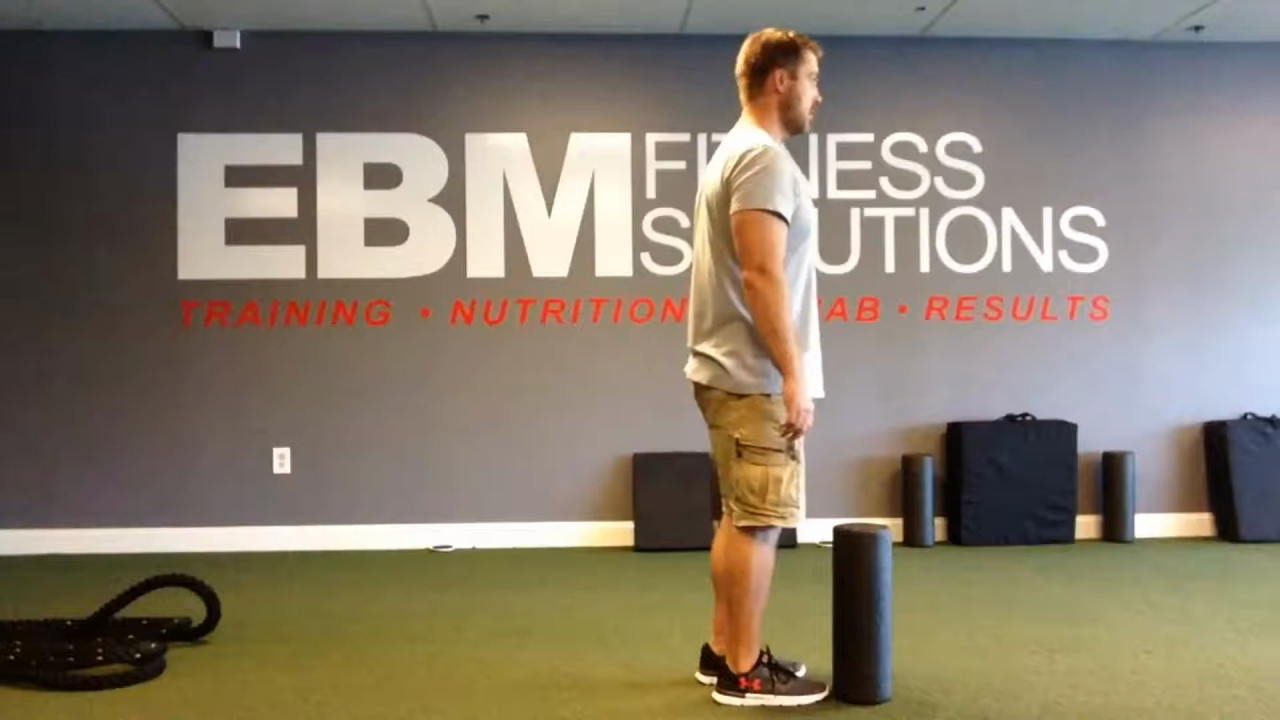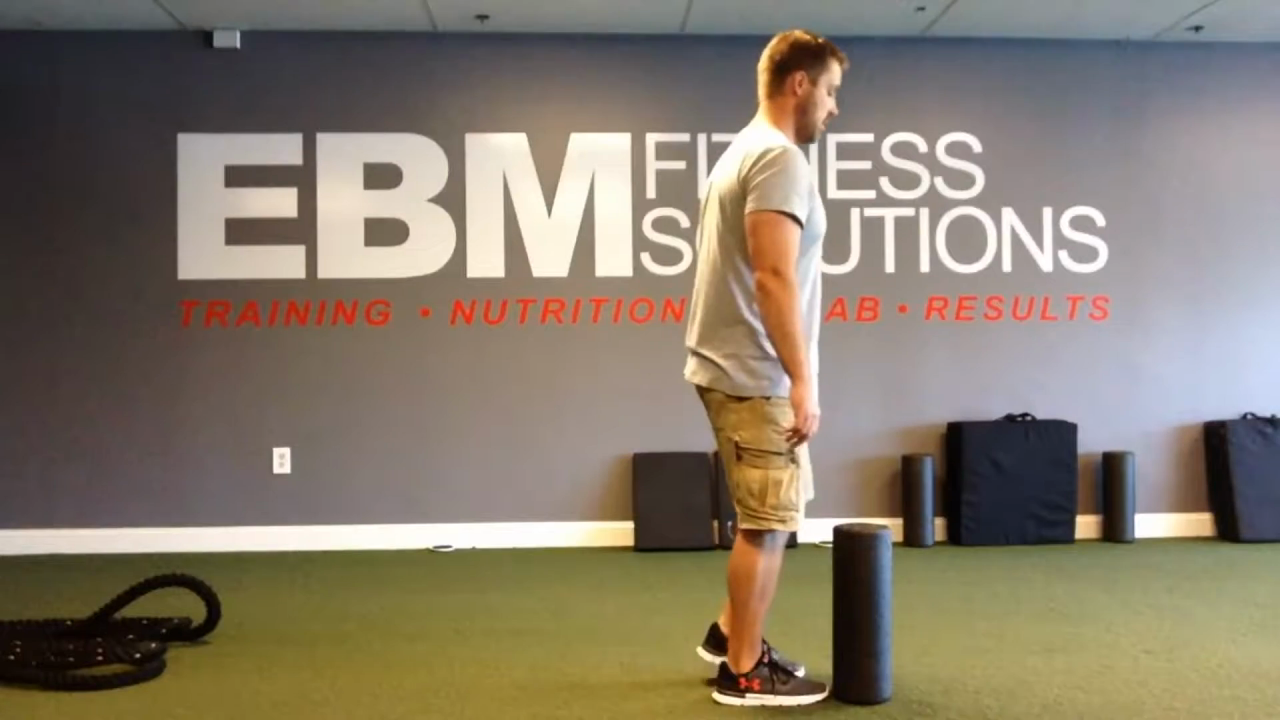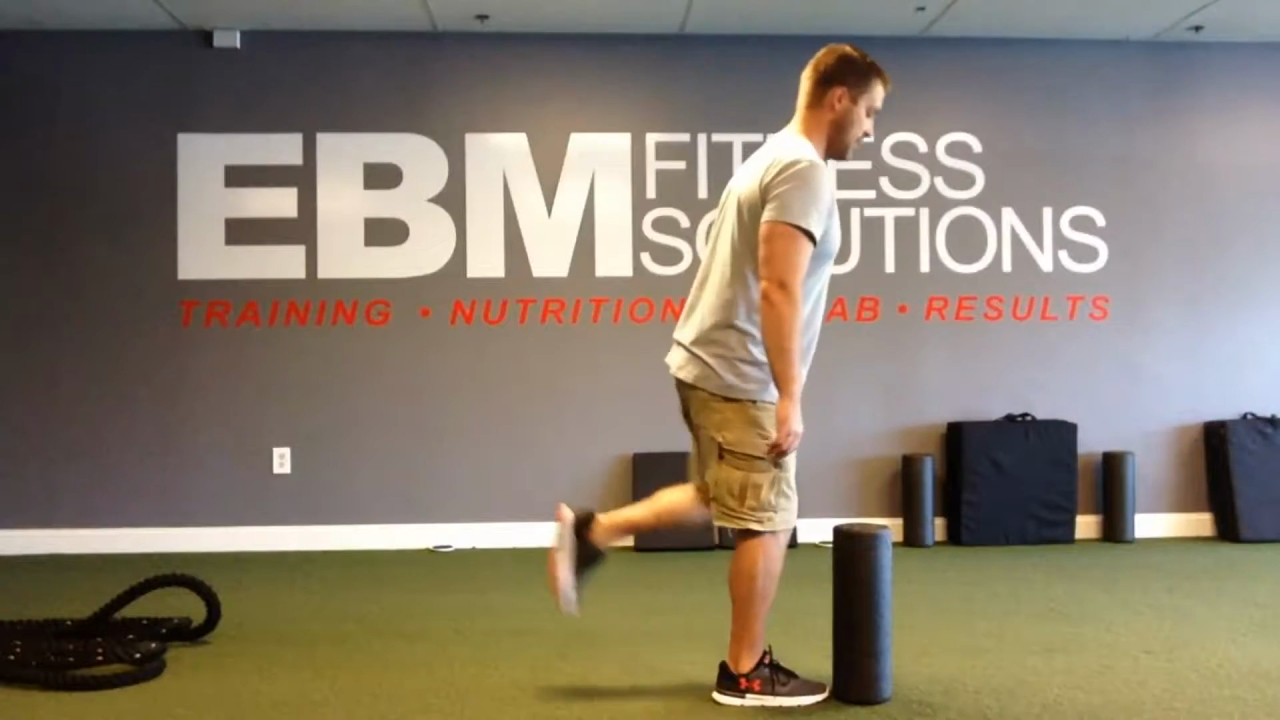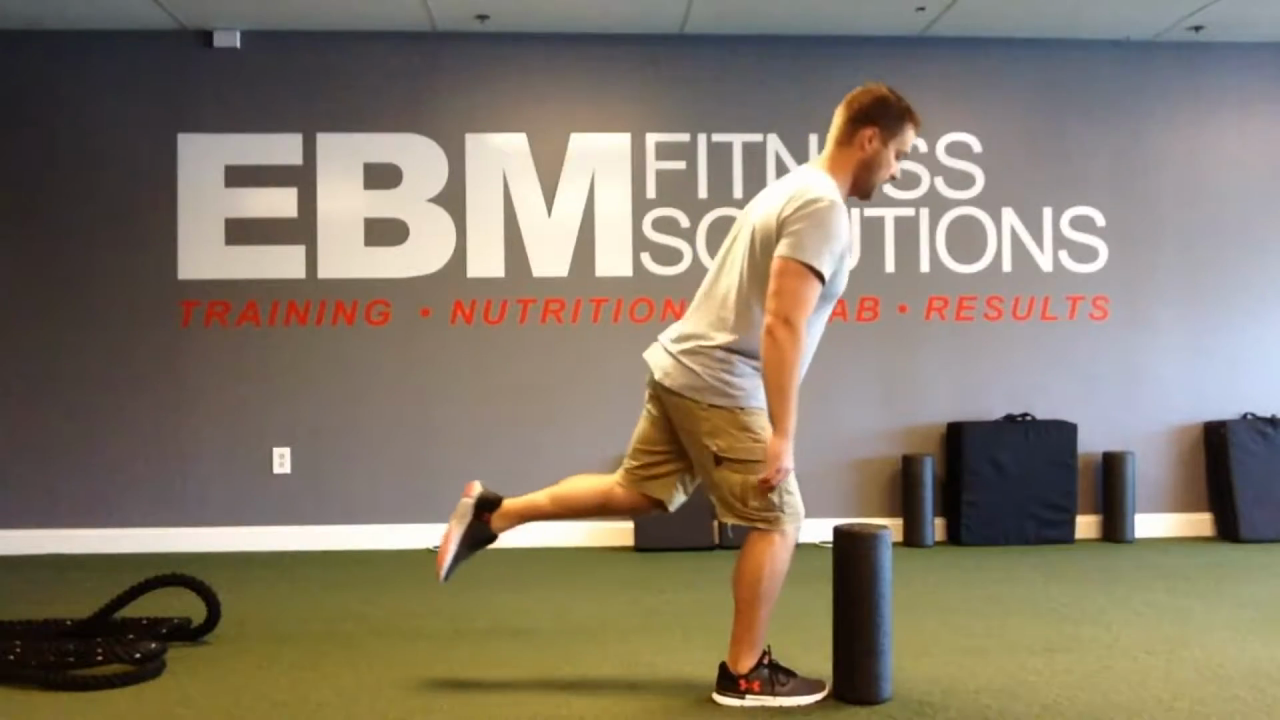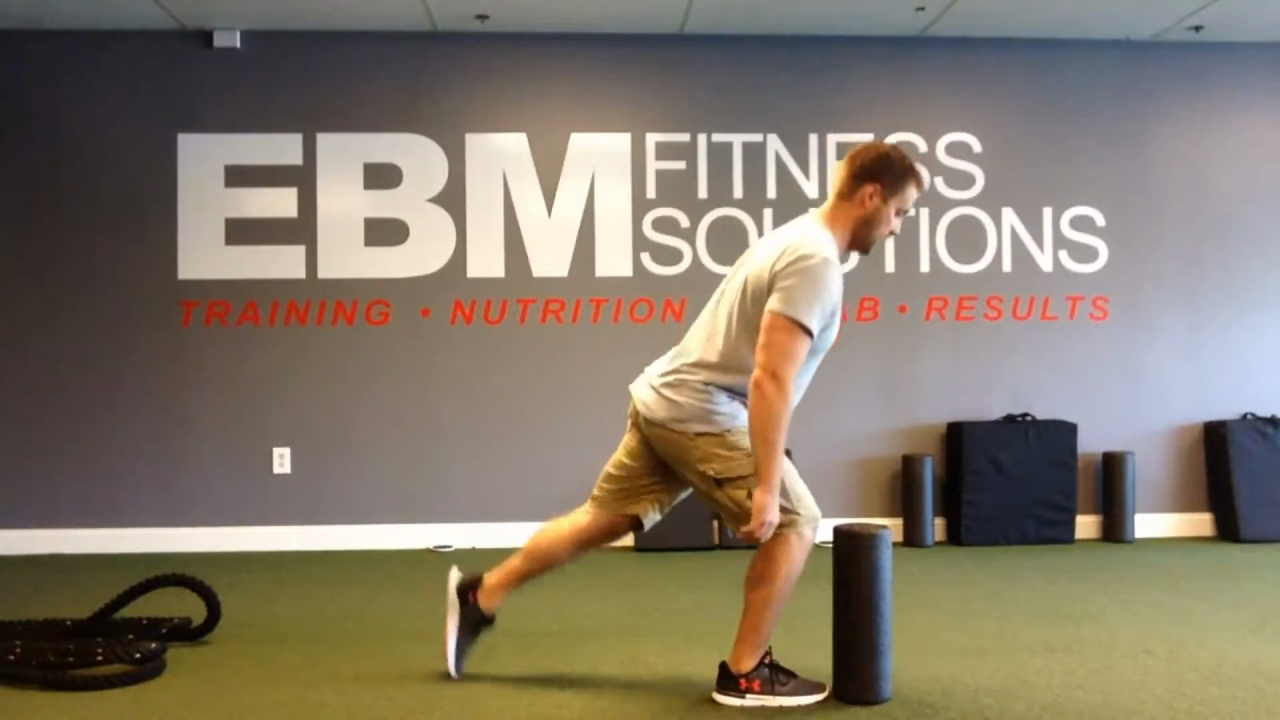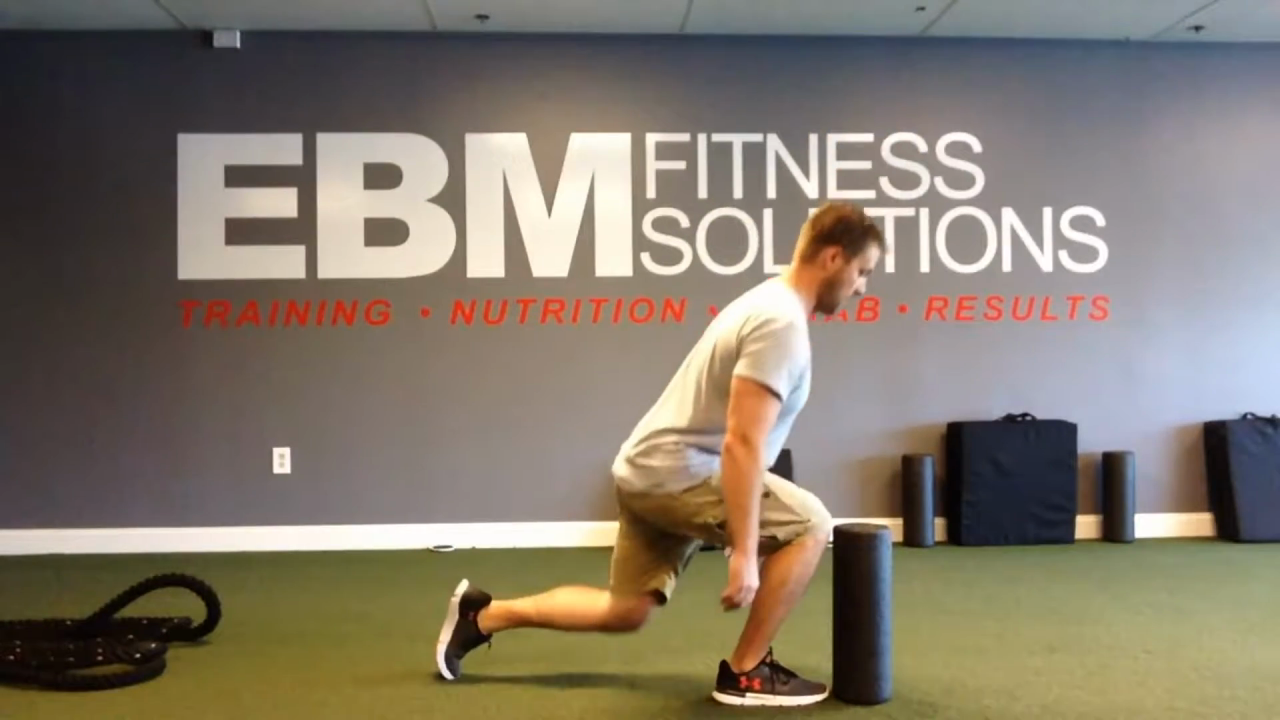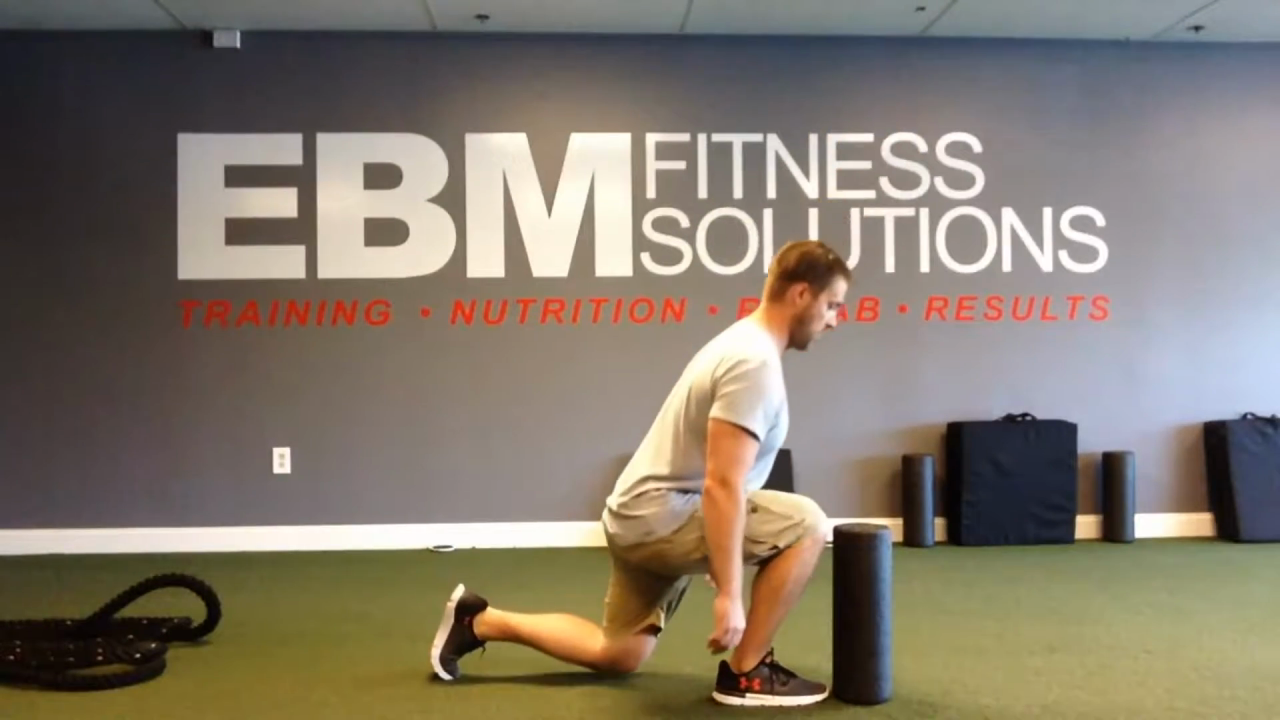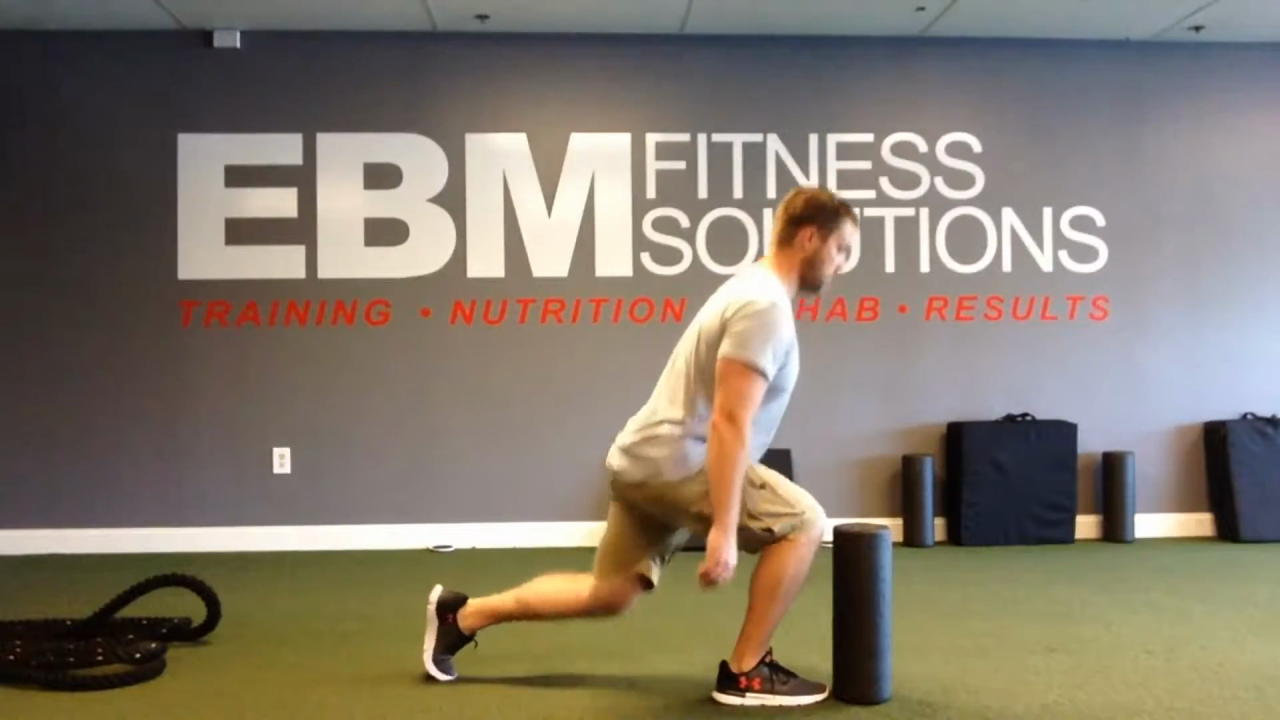
dt=0.4s
person 1, frame 1
left shoulder: (737, 154)
right shoulder: (763, 157)
right elbow: (760, 276)
right wrist: (792, 376)
left hip: (729, 370)
right hip: (754, 377)
left knee: (740, 516)
right knee: (759, 520)
left ankle: (725, 650)
right ankle: (745, 672)
person 1, frame 2
left shoulder: (744, 152)
right shoulder: (778, 157)
right elbow: (773, 278)
right wrist: (802, 382)
left hip: (736, 366)
right hip: (753, 374)
left knee: (772, 507)
right knee: (770, 518)
left ankle: (733, 632)
right ankle: (743, 671)
person 1, frame 3
left shoulder: (775, 157)
right shoulder: (804, 169)
right elbow: (776, 291)
right wrist: (788, 400)
left hip: (709, 360)
right hip: (734, 374)
left knee: (719, 498)
right knee: (765, 520)
left ankle: (589, 535)
right ankle: (744, 674)
person 1, frame 4
left shoulder: (796, 188)
right shoulder: (822, 208)
right elbow: (782, 327)
left wrist: (774, 426)
right wrist: (783, 436)
left hip: (682, 368)
right hip: (717, 382)
left knee: (634, 493)
right knee: (776, 519)
left ankle: (490, 514)
right ankle: (745, 674)
person 1, frame 5
left shoulder: (797, 237)
right shoulder: (816, 261)
right elbow: (770, 380)
right wrist: (767, 487)
left hip: (665, 402)
right hip: (698, 413)
left knee: (604, 521)
right knee: (795, 524)
left ankle: (479, 595)
right ankle: (745, 673)
person 1, frame 6
left shoulder: (766, 303)
right shoulder: (781, 323)
right elbow: (743, 444)
right wrist: (745, 552)
left hip: (650, 470)
right hip: (676, 471)
left knee: (625, 611)
right knee: (809, 526)
left ankle: (480, 615)
right ankle: (747, 673)
person 1, frame 7
left shoulder: (741, 344)
right shoulder: (753, 363)
right elbow: (724, 487)
right wrist: (729, 595)
left hip: (641, 517)
right hip: (662, 518)
left knee: (619, 654)
right knee: (806, 526)
left ankle: (477, 619)
right ankle: (746, 673)
person 1, frame 8
left shoulder: (753, 289)
right shoulder: (765, 305)
right elbow: (729, 423)
right wrist: (722, 533)
left hip: (644, 459)
right hip: (672, 462)
left knee: (607, 595)
right knee: (803, 525)
left ankle: (461, 615)
right ankle: (746, 673)
